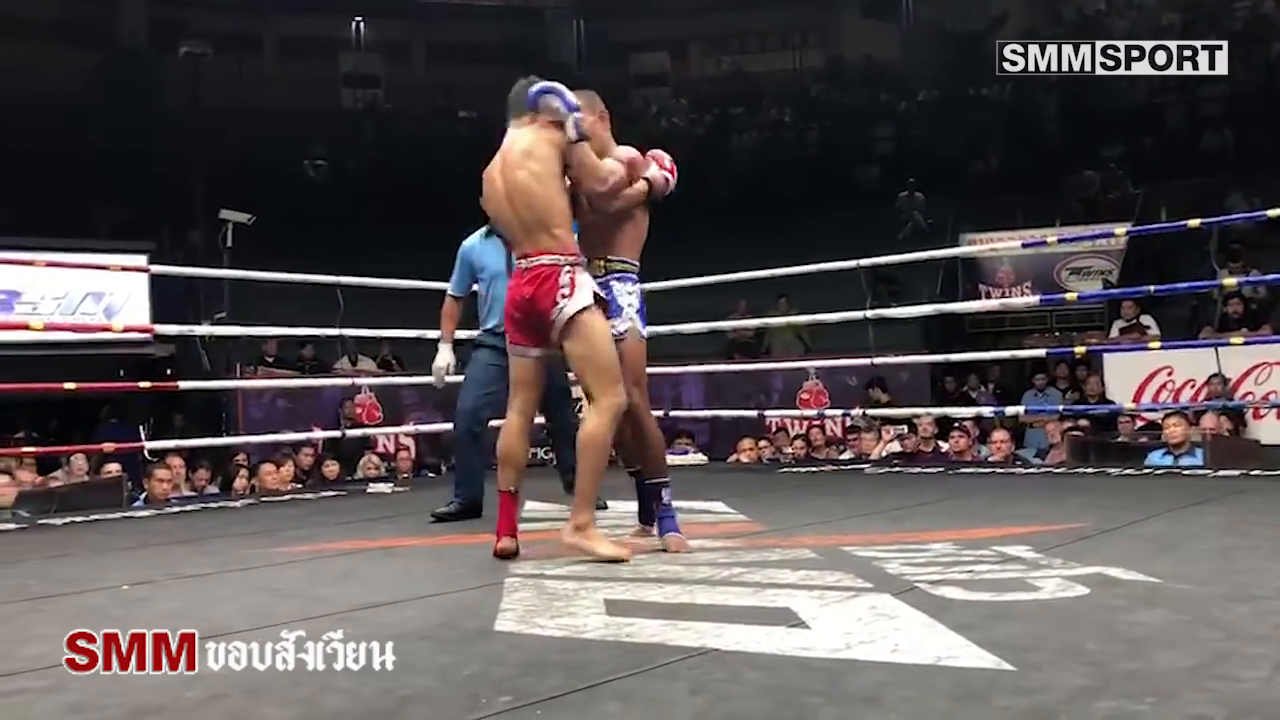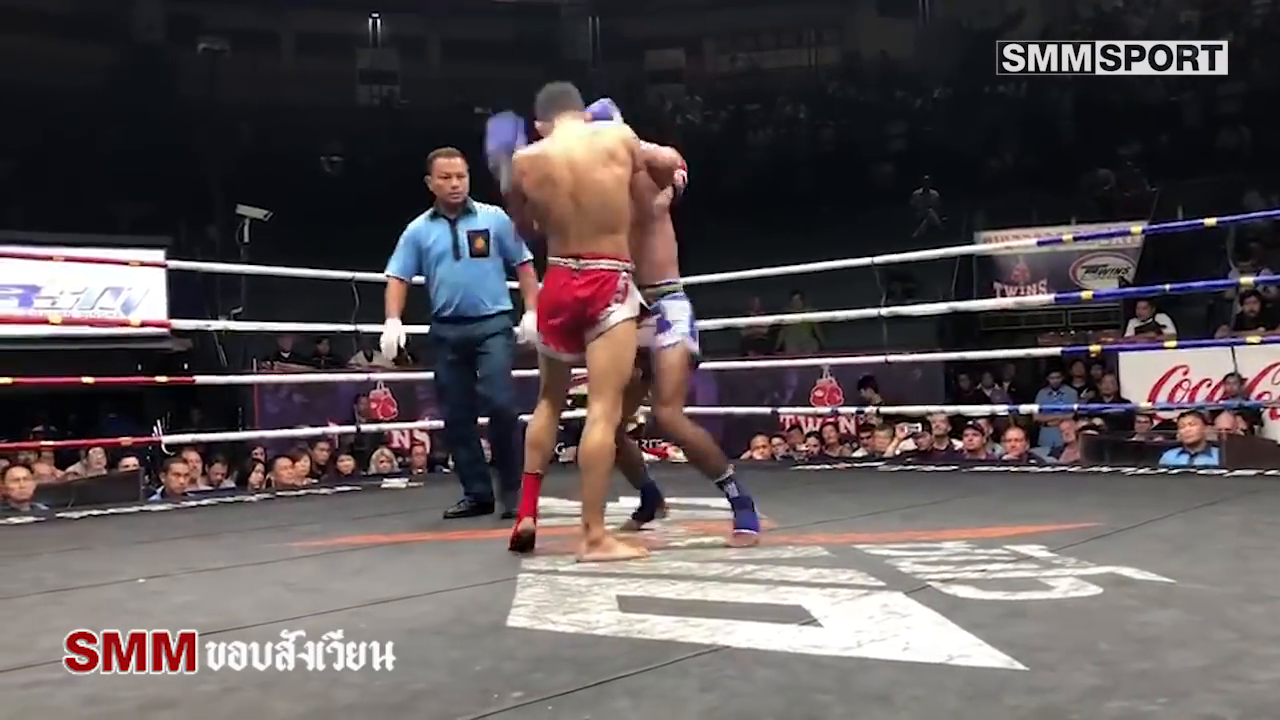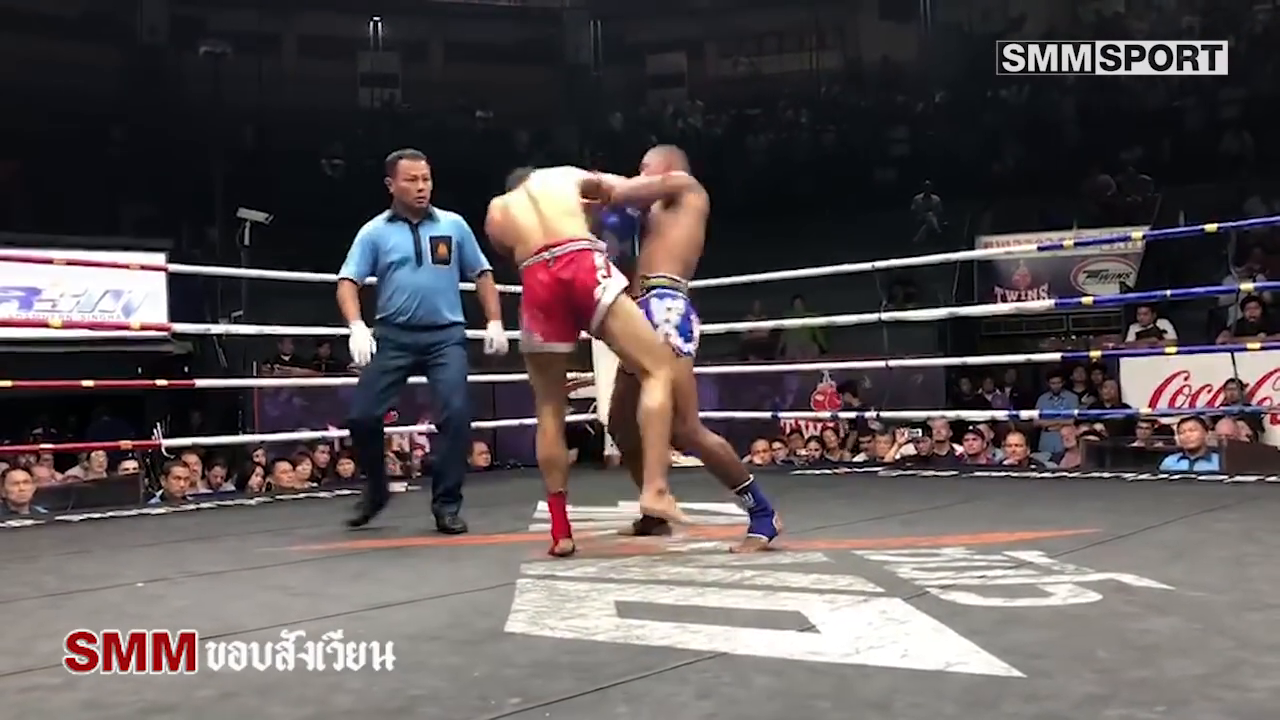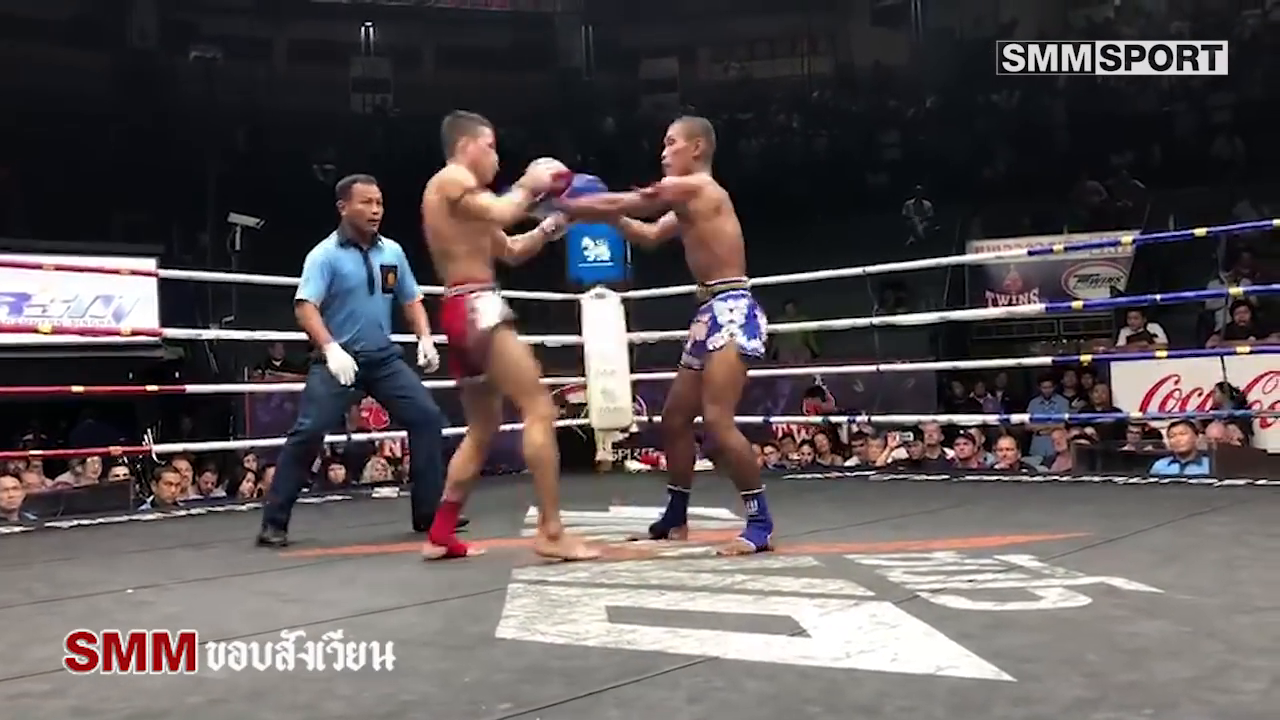
dt=0.4s
person 1, frame 1
left shoulder: (489, 173)
right shoulder: (548, 135)
right elbow: (599, 183)
left hip: (521, 285)
right hip: (561, 279)
left knee: (520, 410)
right knee: (609, 399)
left ankle: (506, 531)
right ankle: (581, 523)
person 1, frame 2
left shoulder: (526, 161)
right shoulder: (617, 135)
right elbow: (670, 165)
left hip: (558, 283)
right hip: (609, 285)
left knee: (549, 399)
right knee: (605, 410)
left ankle: (526, 514)
right ankle: (594, 536)
person 1, frame 3
left shoulder: (496, 212)
right shoulder: (564, 177)
left hip: (539, 286)
right hip: (586, 267)
left knee: (550, 413)
right knee: (660, 372)
left ankle: (562, 532)
right ankle: (654, 489)
person 1, frame 4
left shoulder: (458, 190)
right shoulder: (451, 179)
left elbow: (513, 252)
right elbow: (499, 214)
left wrist: (552, 223)
right wrist: (531, 186)
left hip: (469, 313)
right hip: (474, 308)
left knee: (484, 428)
right knee: (539, 412)
left ankle: (440, 534)
right ankle: (552, 534)
person 2, frame 1
left shoulder: (629, 159)
left elbow: (607, 200)
left wrist: (589, 147)
left hip: (619, 288)
left knee: (634, 403)
left ankle: (667, 512)
right ankle: (649, 499)
person 2, frame 2
left shoulder: (641, 177)
left hip: (667, 308)
right hip: (639, 314)
left knee: (668, 418)
left ankle: (743, 508)
right ankle: (651, 500)
person 2, frame 3
left shoulder: (687, 187)
right shoulder: (655, 223)
left elbow: (630, 192)
left wrist: (603, 197)
left hip: (667, 312)
right hip: (647, 312)
left knee: (685, 430)
right knee: (622, 421)
left ankle: (763, 514)
right ankle: (655, 515)
person 2, frame 4
left shoulder: (693, 187)
right shoulder: (687, 202)
left elbow: (630, 203)
right elbow: (650, 234)
left wrist: (567, 205)
right wrist: (593, 211)
left hip: (731, 310)
right hip: (710, 313)
left knee: (715, 419)
right knee: (675, 418)
left ankle: (759, 523)
right ankle: (674, 519)
person 3, frame 1
right shoulder: (473, 247)
right elbow: (456, 296)
right wrist: (445, 345)
right hip: (492, 343)
left knee: (563, 419)
right knee: (468, 415)
right ankle: (466, 498)
person 3, frame 2
left shoulder: (494, 218)
right shoulder: (418, 230)
left elbow: (523, 265)
right elbow: (397, 279)
left wrist: (531, 312)
right wrist: (392, 321)
left hip: (492, 325)
right hip: (446, 331)
left knee: (499, 401)
right knee: (457, 417)
left ankle: (510, 487)
right ankle: (479, 493)
person 3, frame 3
left shoulder: (454, 225)
right shoulder: (374, 232)
left elbow: (482, 276)
right elbow: (347, 283)
left wrist: (495, 322)
right wrist: (357, 326)
left hip: (446, 336)
right hip: (396, 339)
left knee: (453, 416)
right knee: (362, 416)
left ankle: (447, 505)
right ankle: (376, 490)
person 3, frame 4
left shoulder: (392, 252)
right shoulder: (325, 254)
left elbow: (410, 299)
right elbow: (305, 307)
left wrist: (425, 339)
right wrist: (331, 349)
left hip: (385, 357)
right hip: (340, 359)
left knee: (428, 418)
right knee: (307, 433)
left ankle: (428, 509)
right ankle: (274, 521)
